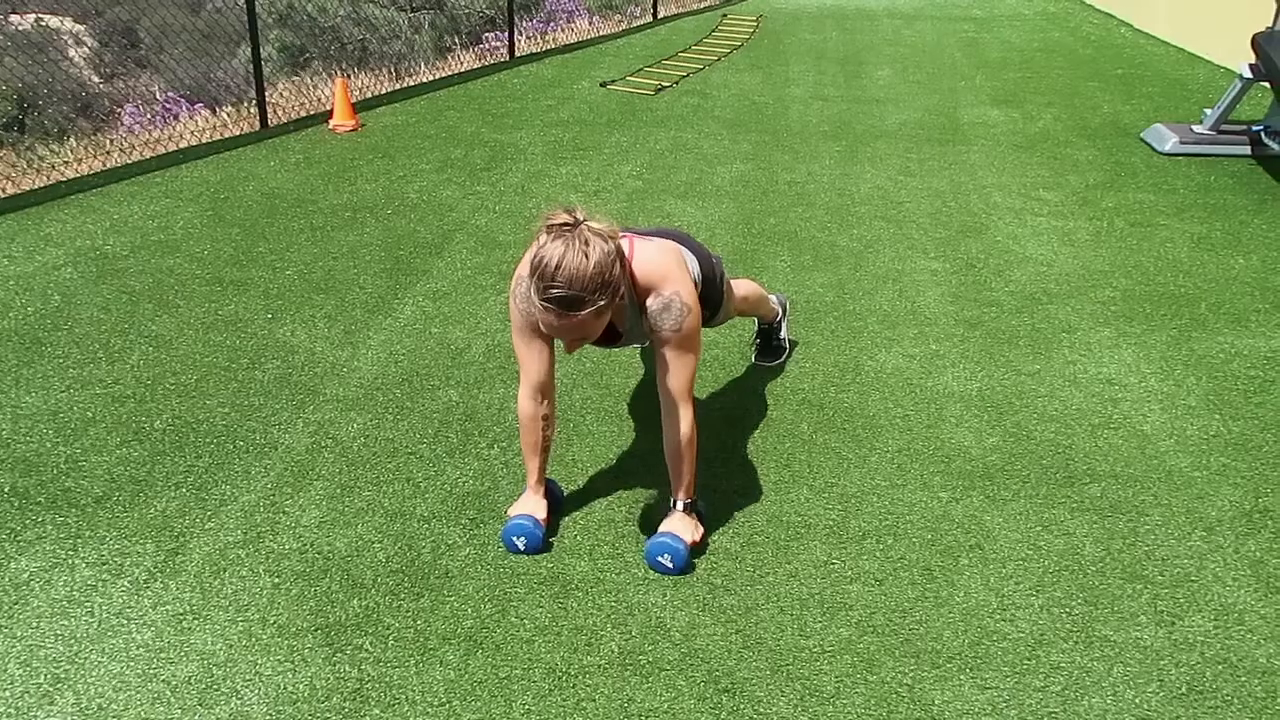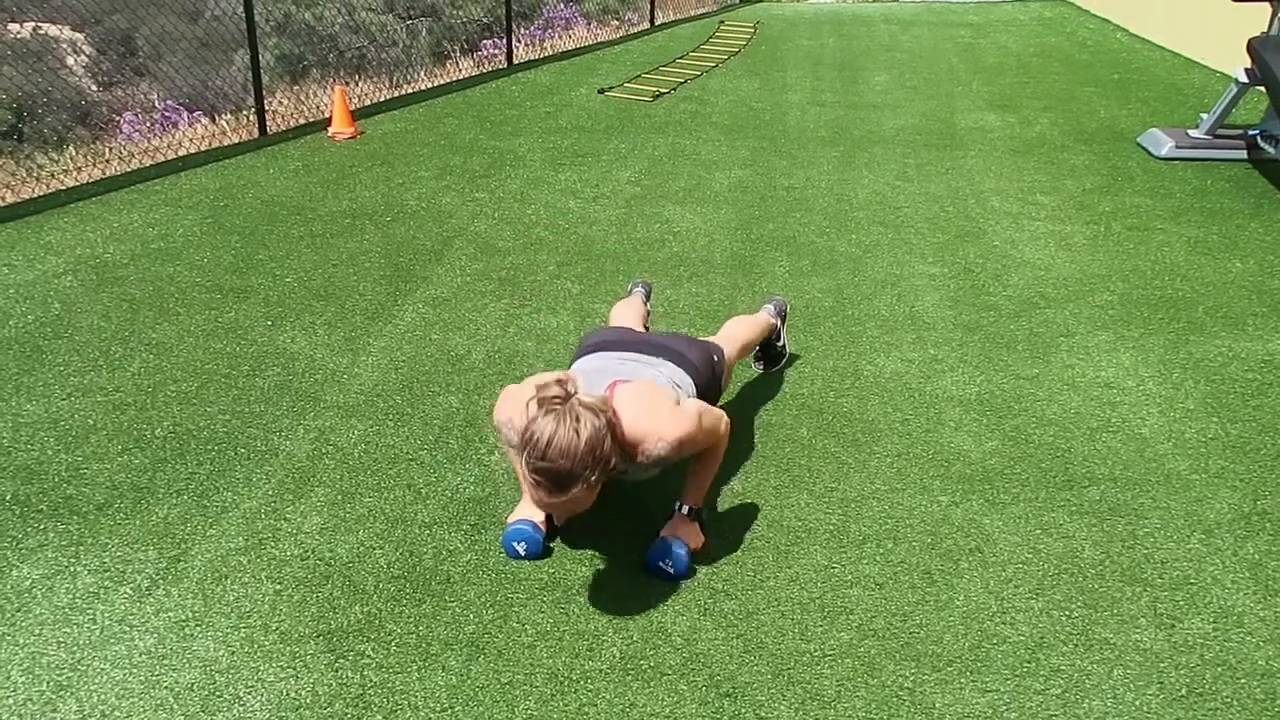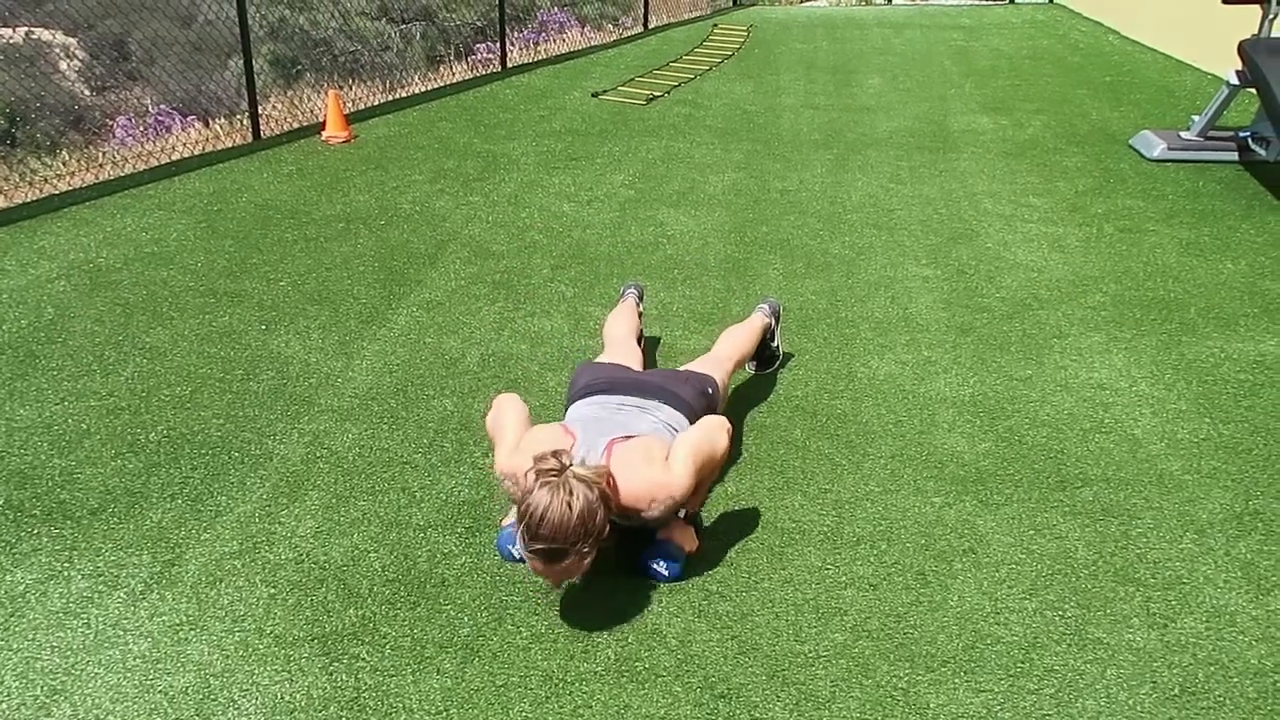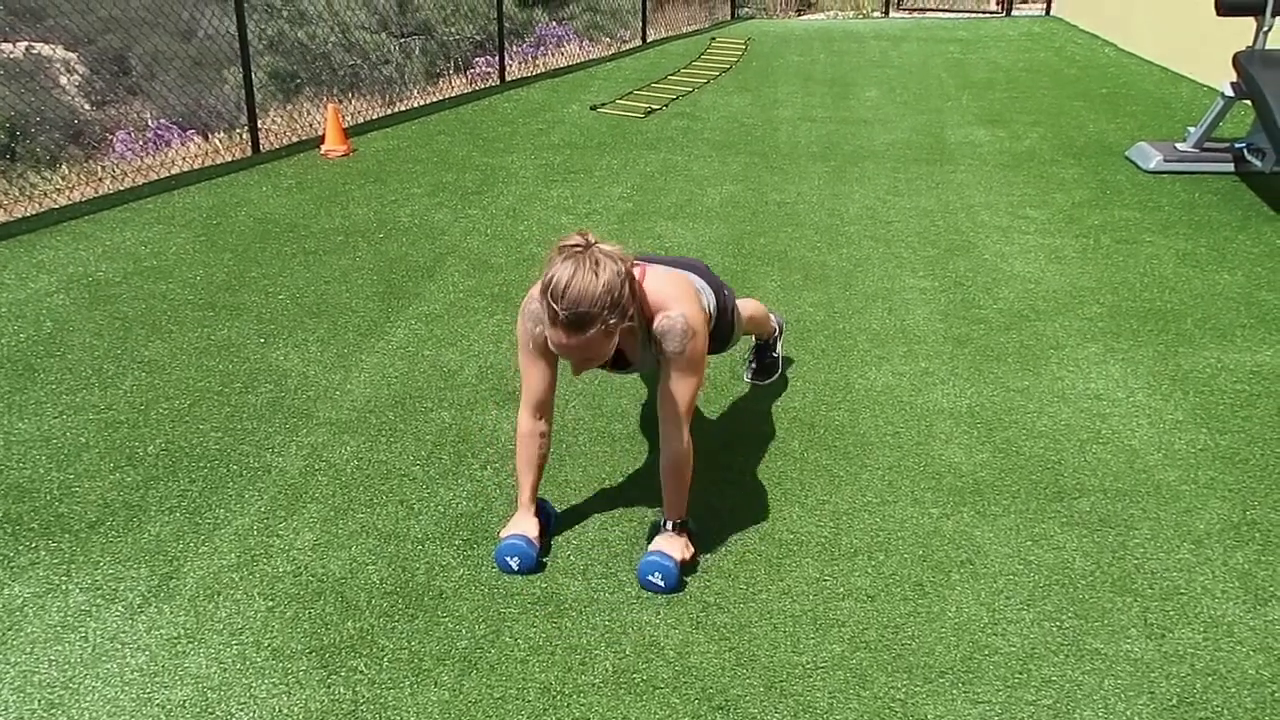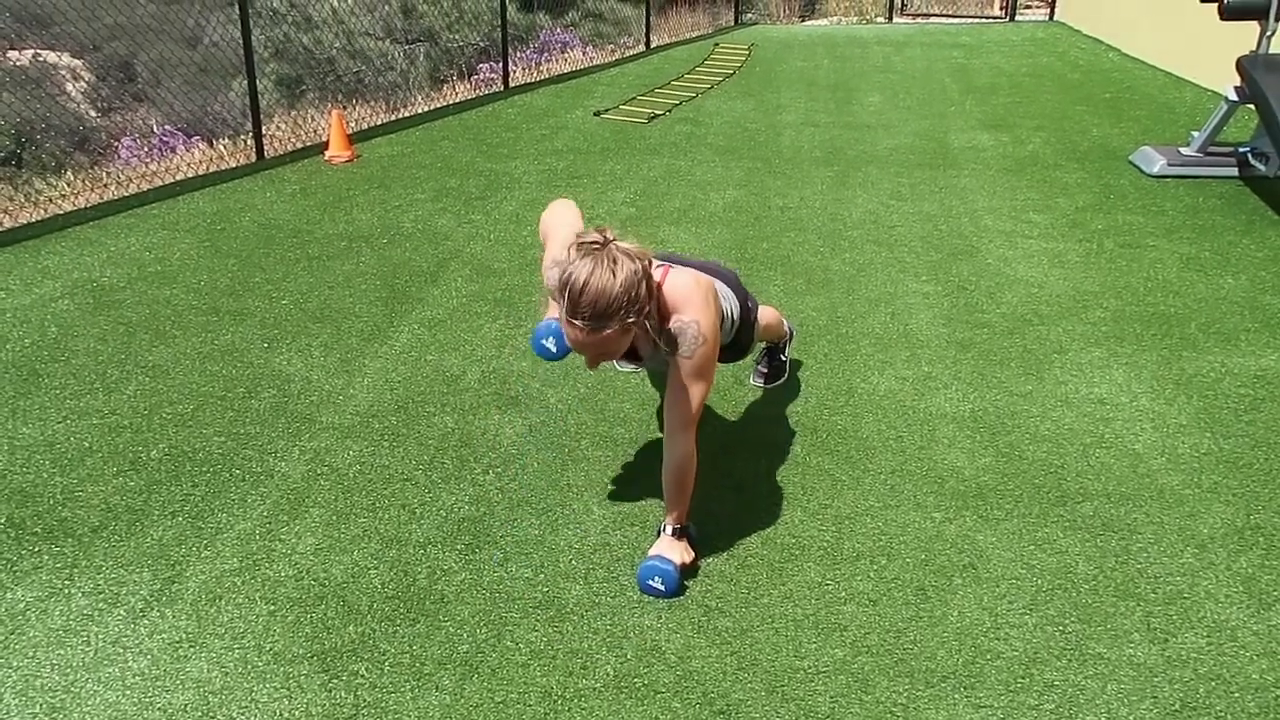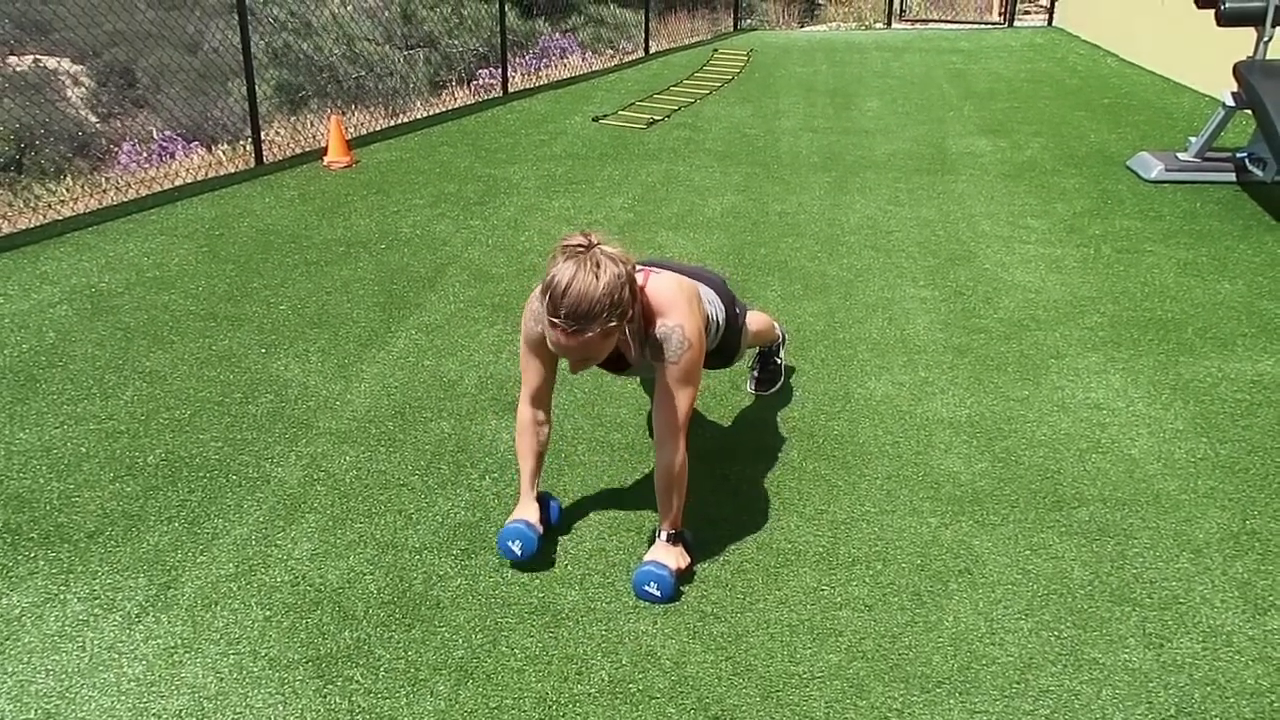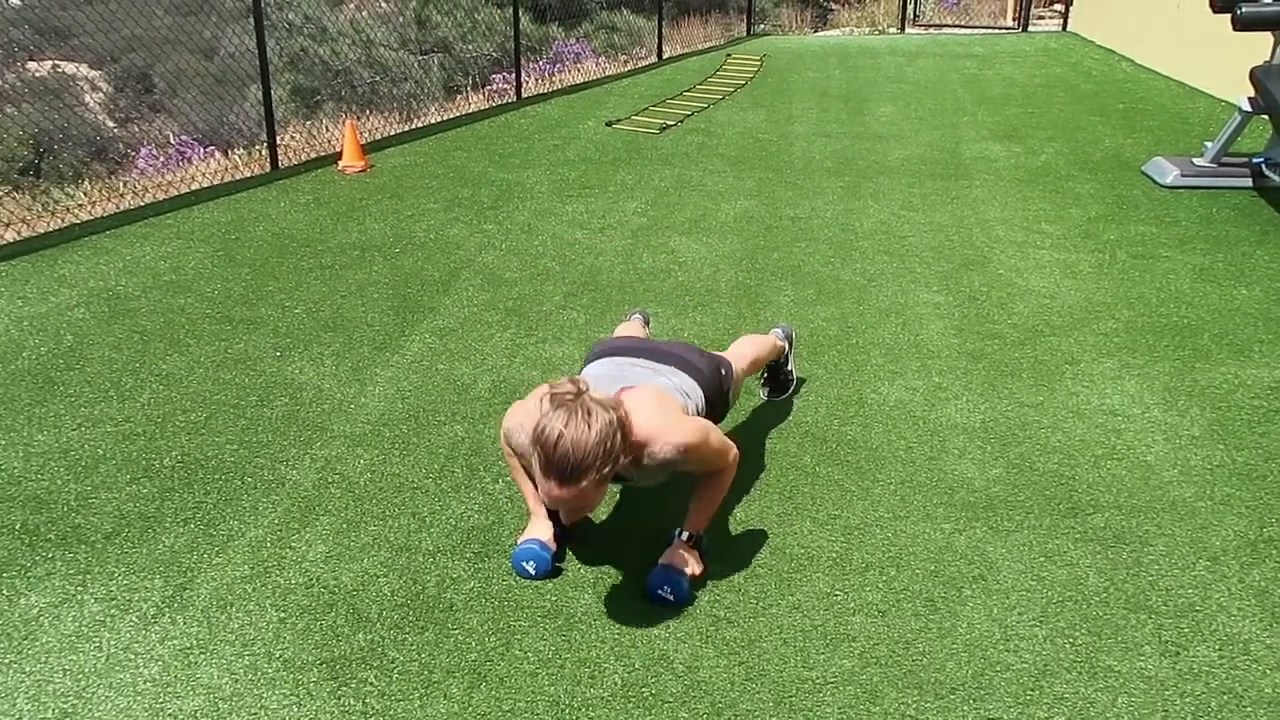
dt=0.7s
person 1, frame 1
left shoulder: (667, 294)
right shoulder: (532, 282)
left elbow: (678, 409)
right elbow: (534, 396)
left wrist: (682, 508)
right wrist: (534, 490)
left hip: (694, 270)
left knee: (734, 299)
left ankle: (772, 309)
person 1, frame 2
left shoulder: (659, 439)
right shoulder: (517, 422)
left elbow: (719, 426)
left wrist: (689, 513)
right wrist: (530, 498)
left hip: (677, 368)
right hip: (601, 355)
left knee: (726, 345)
left ankle: (770, 317)
right ankle: (638, 296)
person 1, frame 3
left shoulder: (654, 495)
right shoulder: (518, 472)
left elbow: (719, 428)
right elbow: (505, 404)
left wrist: (685, 517)
left hip: (675, 403)
right hip: (598, 388)
left knee: (721, 360)
right knee: (619, 349)
left ankle: (763, 317)
right ankle: (631, 300)
person 1, frame 4
left shoulder: (676, 317)
right shoulder: (541, 307)
left elbow: (675, 432)
right elbow: (534, 414)
left wrist: (673, 528)
right wrist: (525, 511)
left hip: (701, 292)
left knee: (738, 318)
left ankle: (770, 327)
person 1, frame 5
left shoulder: (689, 322)
right shoulder: (565, 276)
left elbow: (680, 437)
right elbow: (560, 208)
left wrist: (674, 532)
right wrist: (553, 310)
left hip: (724, 305)
left knee: (758, 326)
left ankle: (779, 334)
person 1, frame 6
left shoulder: (673, 325)
right shoulder: (545, 308)
left elbow: (670, 443)
right elbow: (533, 407)
left wrist: (669, 537)
right wrist: (527, 499)
left hip: (709, 304)
left knee: (744, 329)
left ankle: (772, 337)
person 1, frame 7
left shoulder: (665, 443)
right shoulder: (526, 426)
left elbow: (727, 459)
left wrist: (687, 541)
right wrist: (539, 517)
left hip: (687, 376)
right hip: (608, 358)
left knee: (737, 360)
left ankle: (778, 343)
right ankle: (637, 323)
